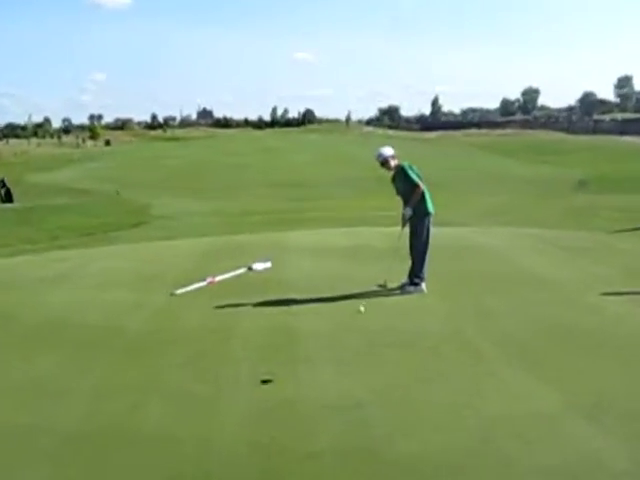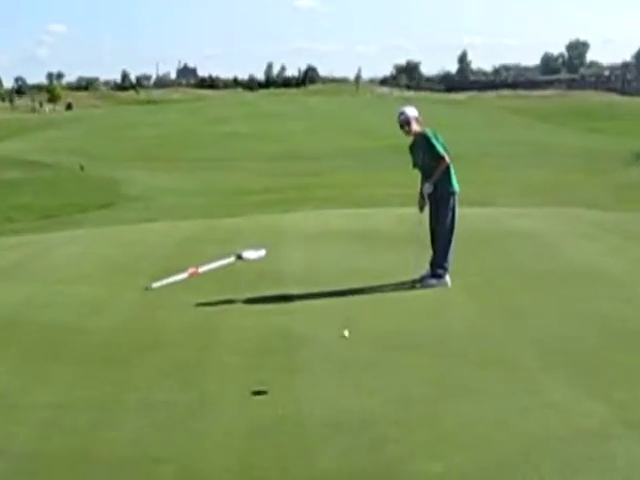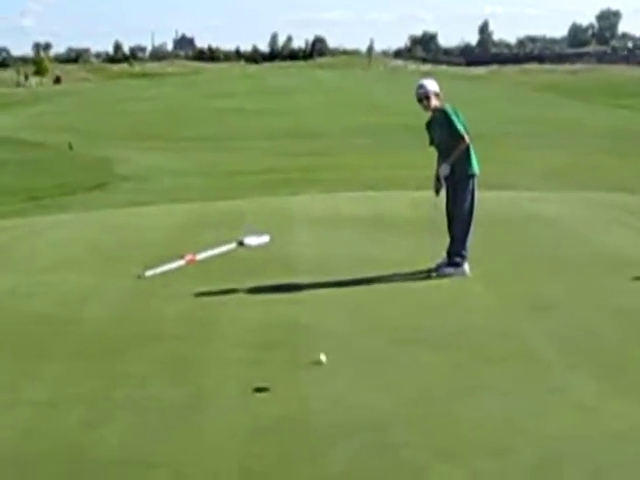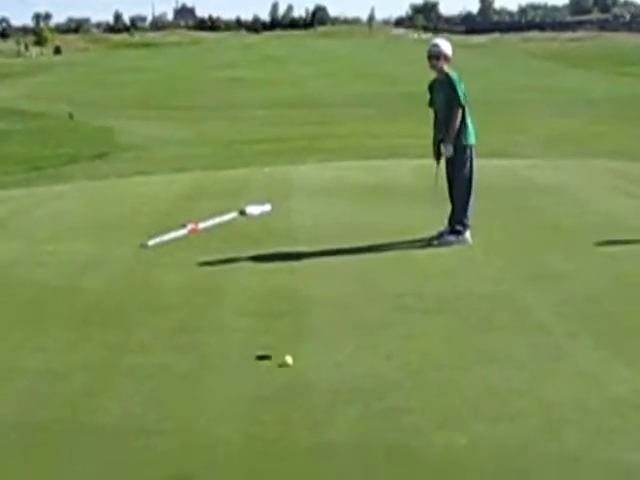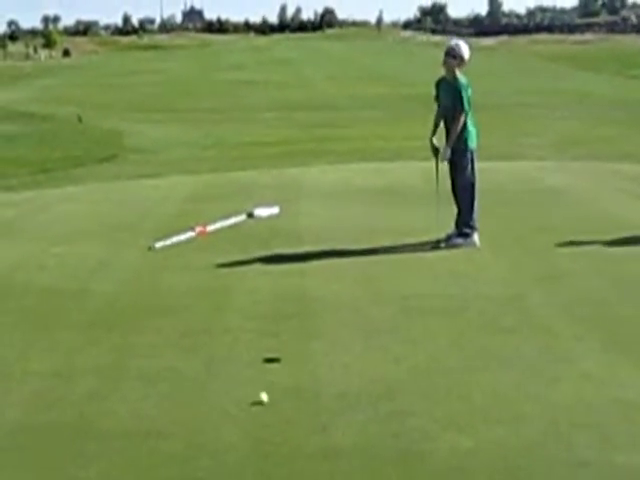
dt=0.4s
person 1, frame 1
left shoulder: (405, 168)
right shoulder: (395, 178)
left elbow: (420, 187)
left wrist: (409, 208)
right wrist: (405, 214)
left hip: (422, 211)
right hip: (414, 213)
left knee: (419, 247)
right knee: (414, 247)
person 1, frame 2
left shoulder: (428, 136)
right shoulder: (413, 147)
left elbow: (445, 160)
left wrist: (430, 183)
right wrist: (421, 195)
left hip: (446, 189)
right hip: (434, 191)
left knee: (443, 231)
right knee: (435, 231)
left ankle: (441, 274)
right ankle: (435, 269)
person 1, frame 3
left shoulder: (448, 113)
right shoulder: (431, 123)
left elbow: (465, 140)
left wrist: (447, 164)
right wrist: (437, 176)
left hip: (464, 171)
right hip: (451, 173)
left knee: (461, 216)
right knee: (453, 216)
left ankle: (459, 262)
right ankle: (453, 257)
person 1, frame 4
left shoulder: (452, 80)
right shoulder: (433, 84)
left elbow: (458, 112)
left wrist: (449, 142)
right wrist: (436, 142)
left hip: (460, 140)
right hip: (448, 141)
left knee: (461, 185)
right knee: (453, 184)
left ankle: (461, 230)
right ankle: (454, 225)
person 1, frame 5
left shoulder: (460, 85)
right shoulder: (441, 82)
left elbow: (460, 117)
left wrist: (448, 145)
right wrist: (433, 136)
left hip: (463, 142)
right hip: (453, 142)
left knee: (465, 187)
right knee: (457, 187)
left ankle: (469, 233)
right ankle: (462, 228)
